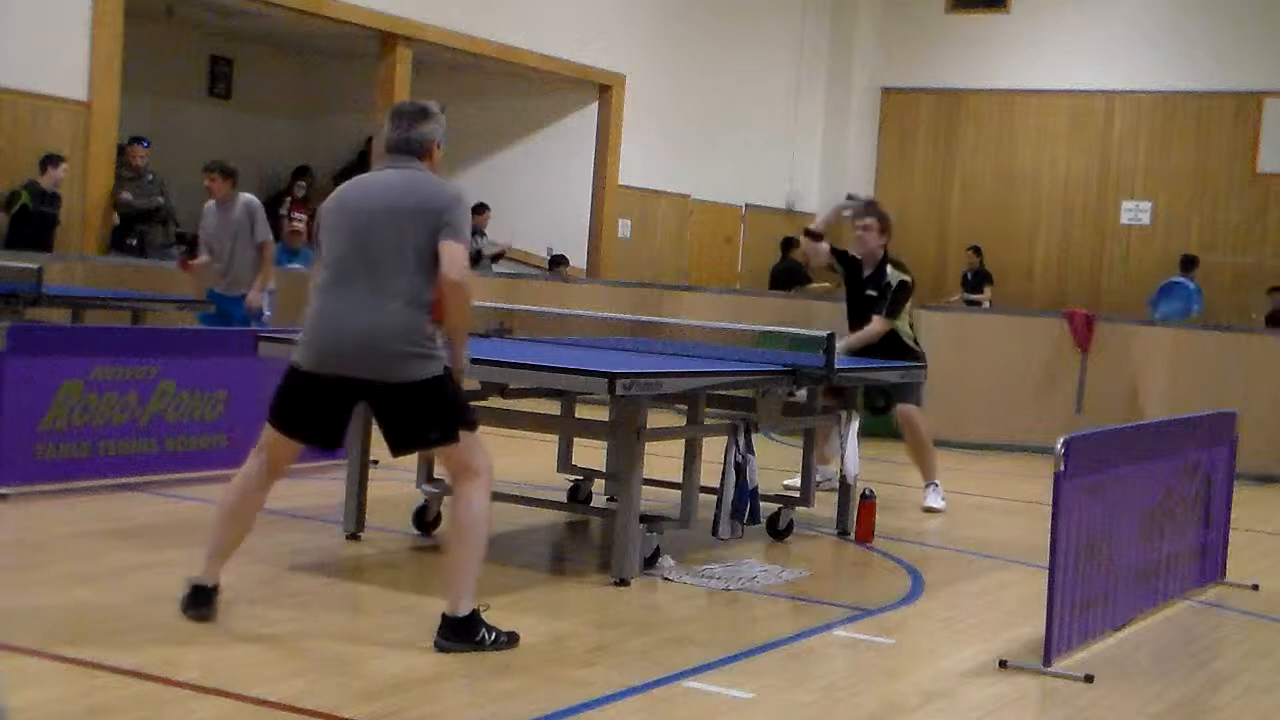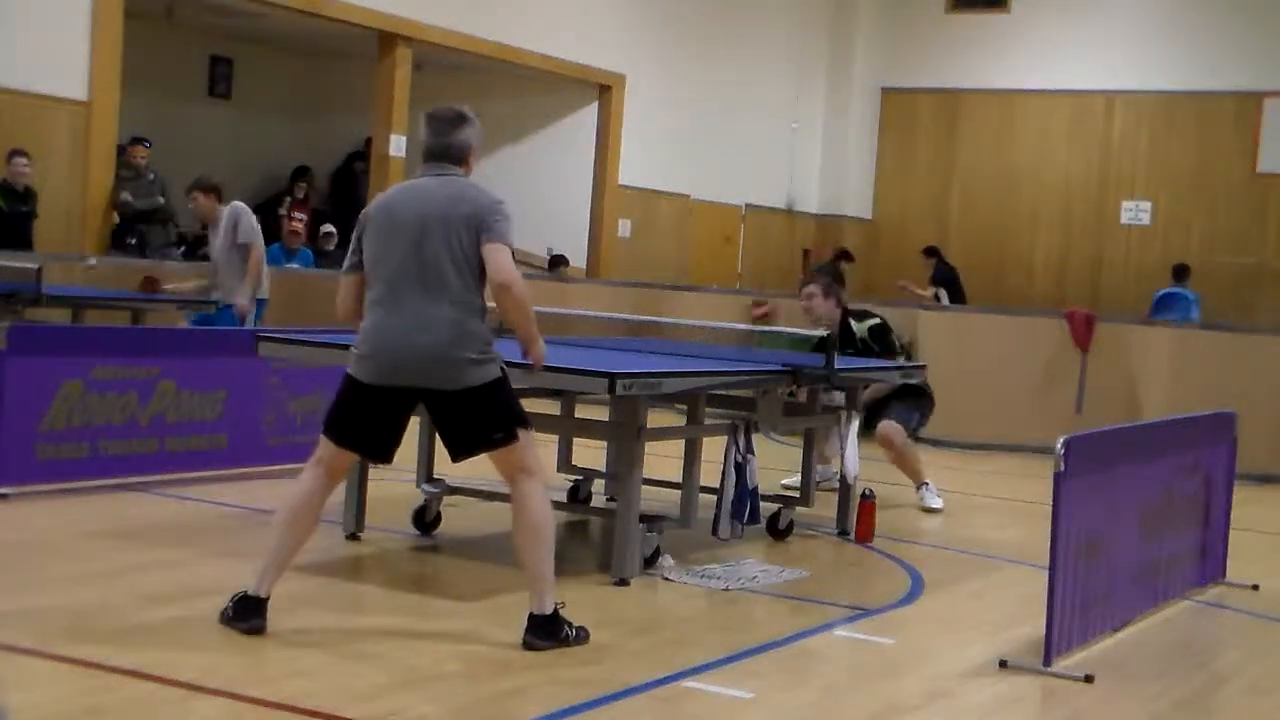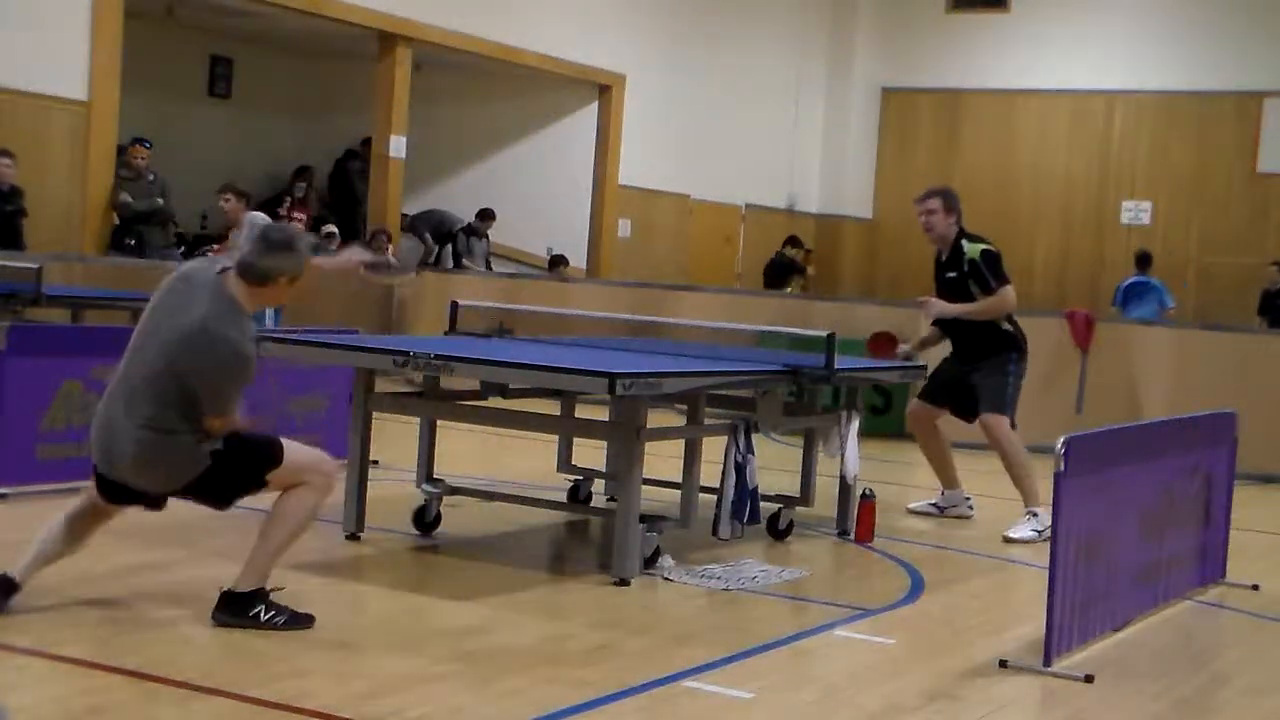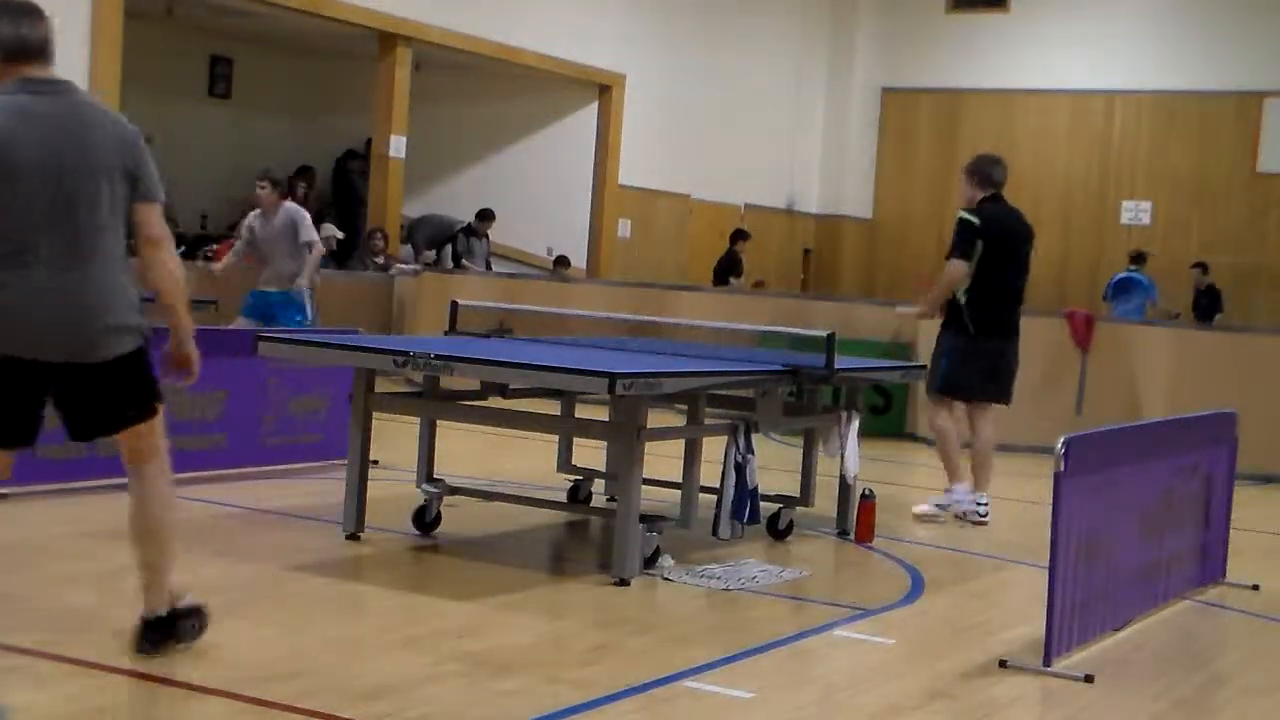
dt=1s
person 1, frame 1
left shoulder: (340, 195)
right shoulder: (444, 197)
right elbow: (454, 277)
right wrist: (457, 348)
left hip: (323, 346)
right hip: (404, 354)
left knee: (265, 460)
right knee: (473, 472)
left ankle: (204, 587)
right ankle: (459, 620)
person 1, frame 2
left shoulder: (379, 206)
right shoulder: (482, 203)
left elbow: (346, 307)
right elbow: (504, 279)
right wrist: (532, 340)
left hip: (378, 358)
right hip: (461, 360)
left knee: (322, 469)
right knee: (527, 474)
left ankle: (254, 600)
right ankle: (544, 618)
person 1, frame 3
left shoulder: (198, 271)
right shoulder: (233, 345)
left elbow: (247, 256)
right elbow: (221, 425)
right wrist: (238, 418)
left hip: (113, 441)
right hip: (171, 458)
left knee: (98, 506)
right knee: (319, 472)
right ankle: (244, 598)
person 1, frame 4
right shoulder: (116, 131)
right elbow: (155, 240)
right wrist: (183, 332)
right hip: (103, 327)
right knee: (148, 461)
right ankle: (161, 612)
person 2, frame 1
left shoulder: (897, 279)
right shoulder: (851, 263)
left elbow: (878, 328)
right elbow: (811, 244)
left wrist: (844, 344)
right wrist: (837, 209)
left hip: (901, 362)
right hip: (861, 359)
left knee: (907, 414)
left ankle: (933, 486)
right ankle: (825, 472)
person 2, frame 2
left shoulder: (867, 326)
right shoulder: (829, 339)
left wrist: (859, 398)
left hip: (908, 394)
left knee: (887, 432)
left ankle: (925, 487)
right ankle: (825, 471)
person 2, frame 3
left shoulder: (978, 253)
right shoulder: (941, 261)
left elbow: (1007, 302)
left wrist: (953, 309)
right wrist: (916, 346)
left hip: (1001, 353)
right hip: (964, 355)
left knee: (994, 425)
right knee: (917, 414)
left ankle: (1037, 515)
right ankle: (954, 496)
person 2, frame 4
left shoulder: (972, 219)
right shoulder: (1021, 223)
left elbow: (955, 275)
left wrist: (930, 305)
left hip: (967, 328)
right hip: (1004, 330)
left knee: (941, 404)
right knee: (981, 410)
left ankle: (957, 491)
right ankle: (978, 500)
